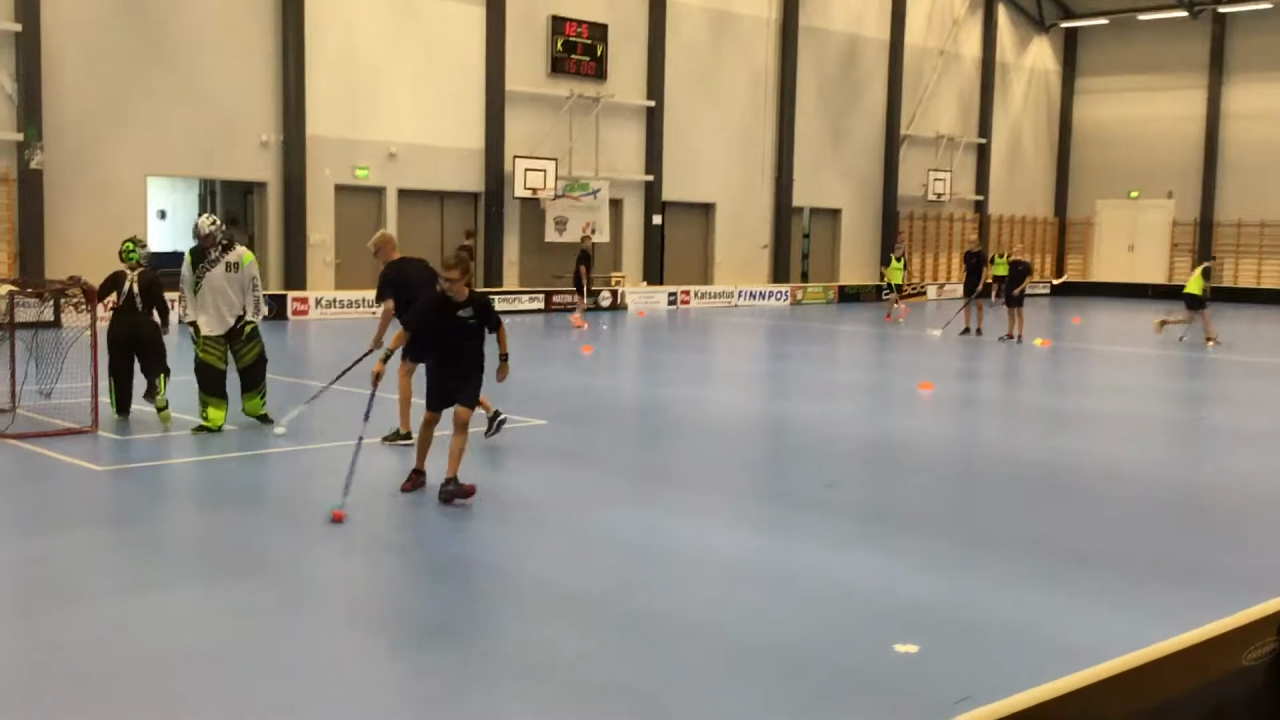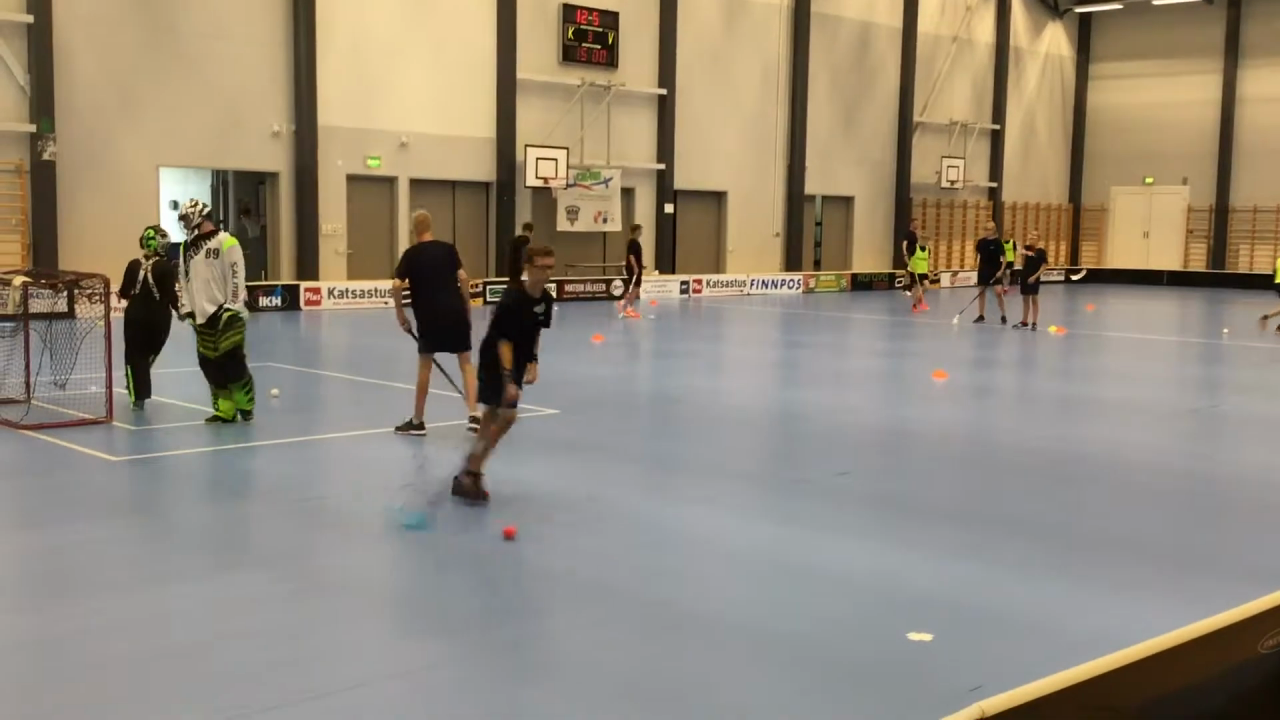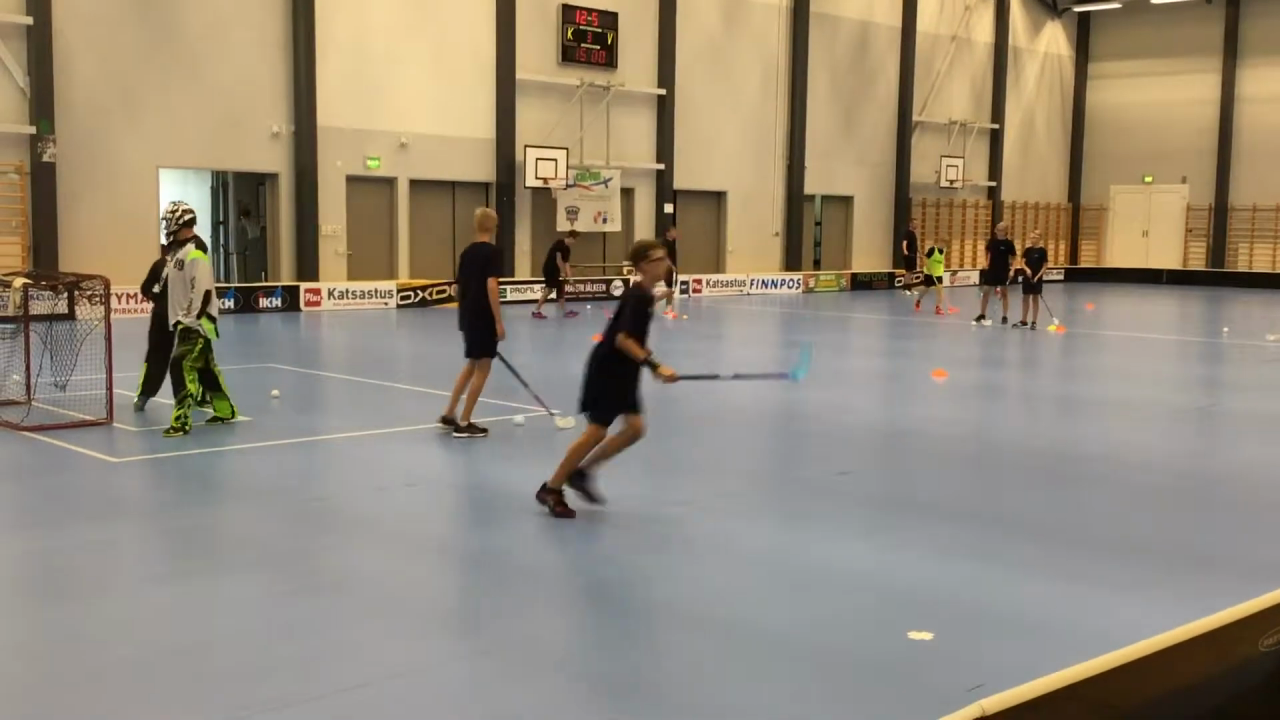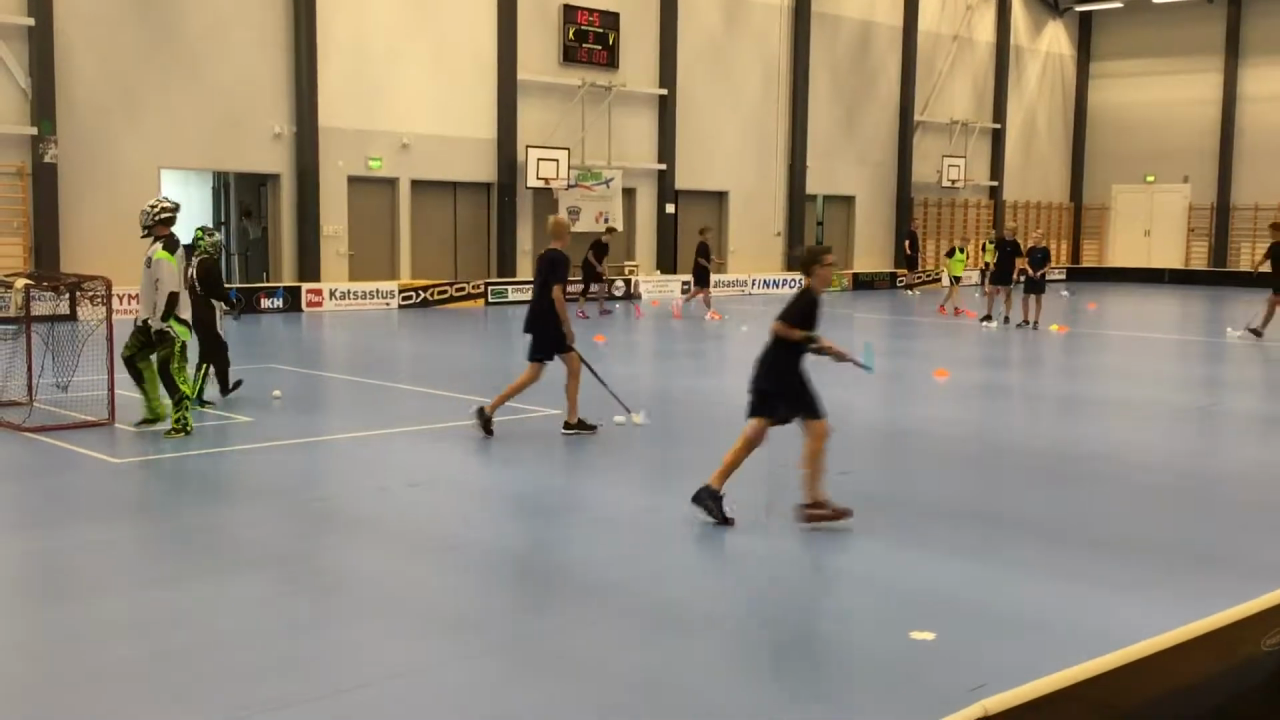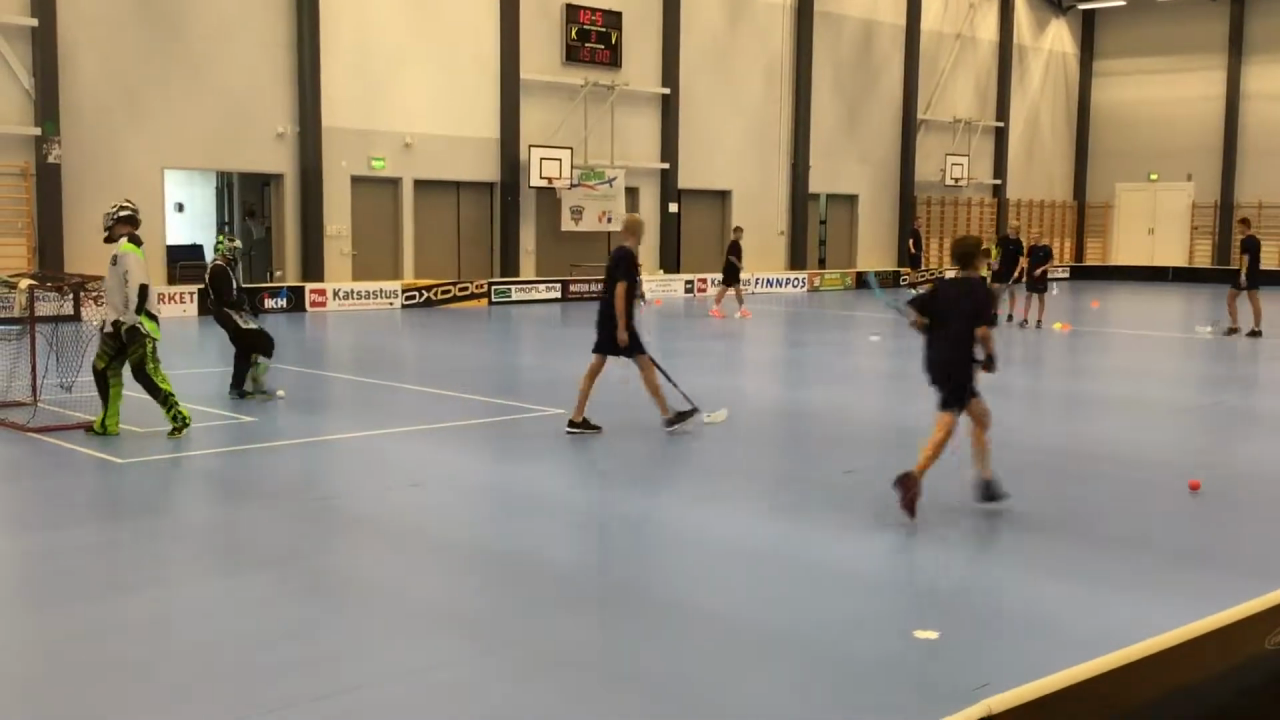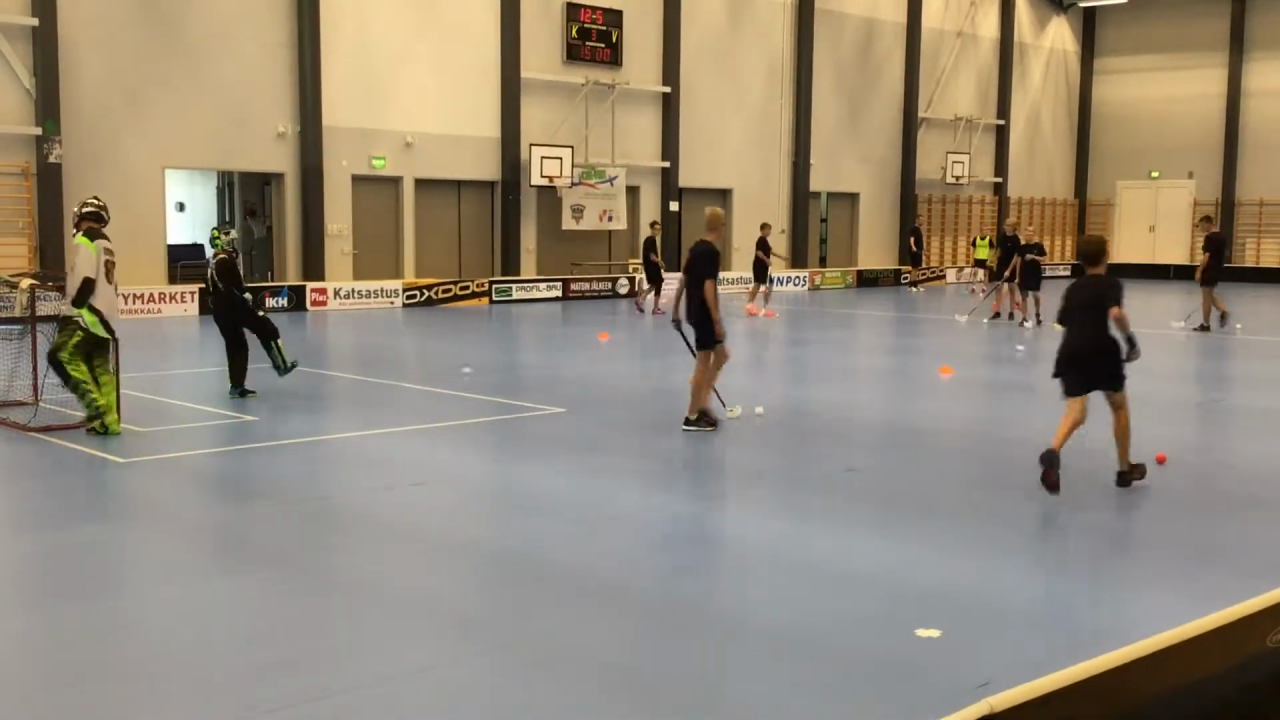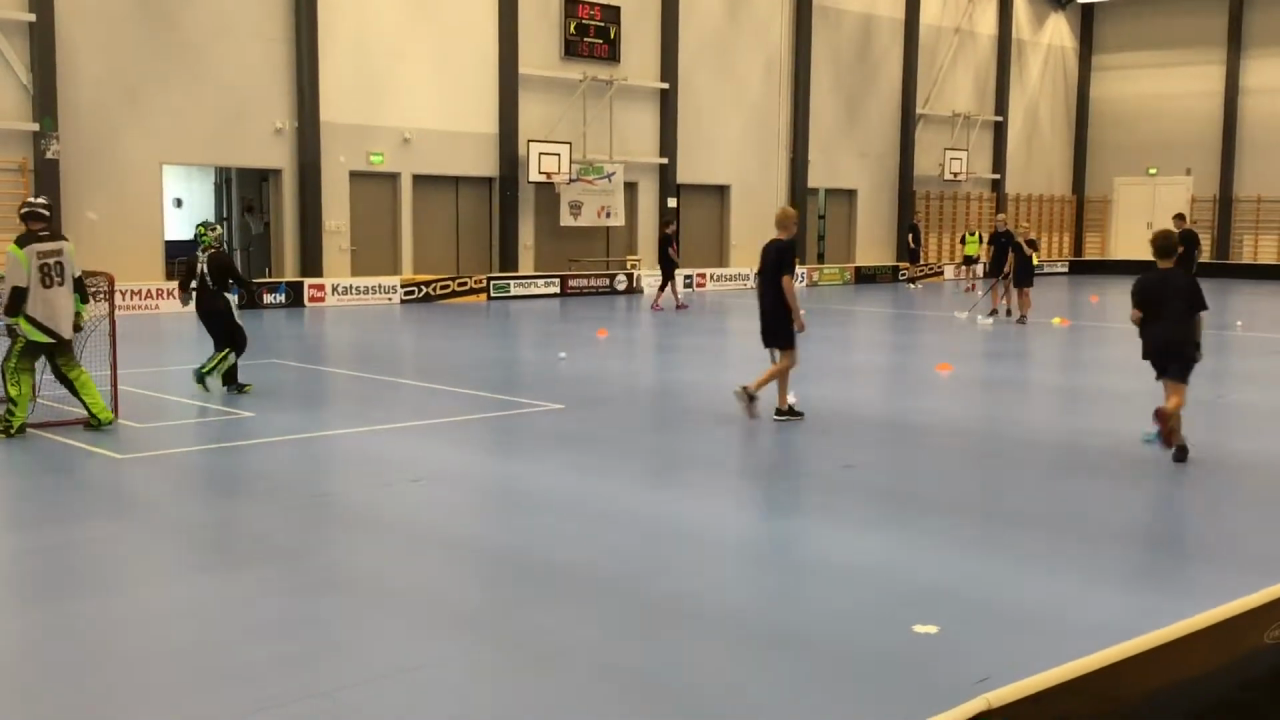
dt=0.4s
person 1, frame 1
left shoulder: (480, 303)
right shoulder: (431, 303)
left elbow: (499, 329)
right elbow: (406, 331)
left wrist: (503, 361)
right wrist: (383, 360)
left hip: (470, 370)
right hip: (440, 367)
left knee: (461, 418)
right knee: (431, 418)
left ankle: (450, 483)
right ankle: (418, 471)
person 1, frame 2
left shoulder: (546, 299)
right shoulder: (512, 299)
right elbow: (503, 342)
left wrist: (532, 361)
right wrist: (508, 380)
left hip: (518, 364)
right hip: (496, 362)
left knee: (493, 419)
right knee: (505, 416)
left ankle: (470, 475)
right ankle: (469, 473)
person 1, frame 3
left shoulder: (645, 295)
right shoulder: (636, 298)
right elbow: (622, 339)
left wrist: (654, 364)
right wrist: (655, 365)
left hip: (624, 370)
right hip: (607, 369)
left knee: (636, 428)
right knee: (596, 432)
left ankle: (582, 472)
right ankle: (551, 489)
person 1, frame 4
left shoulder: (808, 298)
right shoulder: (807, 298)
right elbow: (779, 327)
left wrist: (823, 349)
right wrist: (814, 341)
left hip: (773, 370)
right hip: (782, 372)
left knee: (754, 435)
right knee: (818, 430)
left ankle: (712, 491)
right ankle: (813, 503)
person 1, frame 5
left shoulder: (941, 287)
right shoulder: (982, 291)
left elbow: (916, 316)
right elbow: (981, 332)
right wrist: (989, 356)
left hip: (938, 360)
right hip: (957, 363)
left knee: (981, 415)
right knee: (945, 426)
left ankle: (987, 481)
right ankle: (912, 478)
person 1, frame 6
left shoulder: (1073, 289)
right shoulder: (1109, 285)
right elbow: (1115, 313)
right wrist: (1130, 340)
left hip: (1071, 351)
right hip: (1099, 350)
left knee: (1076, 414)
right knee: (1119, 406)
left ankle: (1053, 453)
right ankle: (1125, 469)
person 1, frame 7
left shoulder: (1144, 282)
right shoulder: (1188, 280)
left elbow: (1136, 316)
right elbow: (1197, 317)
right wrist: (1197, 345)
left hip: (1155, 343)
right hip: (1182, 342)
left knee: (1170, 391)
right knee: (1177, 397)
left ankle: (1179, 444)
right ankle: (1166, 413)
person 2, frame 1
left shoulder: (242, 255)
right shoulder: (192, 257)
left elbow: (254, 289)
right elbow: (186, 290)
left wrist: (251, 319)
right wrist: (191, 320)
left hip: (239, 321)
right hip: (208, 325)
left knee: (253, 365)
right knee: (208, 371)
left ankle: (255, 408)
right ankle: (212, 420)
person 2, frame 2
left shoulder: (226, 242)
right shoulder: (187, 247)
left elbow: (237, 276)
right elbow: (184, 280)
left wrist: (232, 308)
right wrist: (187, 309)
left hip: (226, 311)
right hip: (202, 314)
left knee: (230, 356)
right knee: (211, 362)
left ankle: (245, 403)
right ankle: (225, 409)
person 2, frame 3
left shoulder: (195, 252)
right shoulder: (178, 248)
left elbow: (203, 291)
left wrist: (189, 320)
right wrist: (178, 319)
left hip: (195, 322)
right hip: (183, 320)
left knee: (182, 367)
right knee: (203, 366)
left ankle: (181, 421)
right ankle: (225, 410)
person 2, frame 4
left shoulder: (164, 252)
right shoulder: (161, 243)
left elbow: (169, 292)
left wrist: (160, 323)
left hip: (169, 321)
right hip: (154, 317)
left knee: (171, 370)
right knee: (132, 356)
left ankle: (182, 422)
right ankle: (155, 408)
person 2, frame 5
left shoulder: (127, 245)
right shoulder: (125, 245)
left elbow: (139, 287)
left wrist: (131, 320)
right wrist: (115, 320)
left hip: (134, 323)
right hip: (118, 322)
left knee: (145, 371)
right knee: (104, 368)
left ankle: (179, 417)
right ankle: (107, 423)
person 2, frame 6
left shoulder: (85, 239)
right shoulder: (105, 242)
left elbow: (85, 280)
left wrist: (71, 310)
left hip: (87, 315)
right hip: (104, 315)
left knee: (61, 356)
right knee: (99, 368)
left ankle: (94, 403)
right ankle: (107, 421)
person 2, frame 7
left shoulder: (20, 246)
right shoulder: (62, 242)
right elbow: (77, 280)
right wrist: (79, 310)
left hip: (35, 322)
right hip: (63, 320)
right knee: (69, 368)
right ankle: (101, 415)
person 3, frame 1
left shoulder: (389, 274)
right shoulder: (420, 264)
left elbow: (389, 308)
left wrist: (378, 337)
left knee: (405, 372)
left ankle: (404, 431)
person 3, frame 2
left shoulder: (411, 254)
right shoulder: (449, 249)
left elbow: (397, 286)
right elbow: (463, 278)
left wrist: (400, 313)
right wrist: (467, 309)
left hip: (428, 317)
right hip: (455, 313)
left knee: (425, 365)
right knee: (466, 363)
left ankle: (417, 421)
right ankle: (473, 415)
person 3, frame 3
left shoulder: (466, 253)
right shoulder: (493, 252)
left elbow: (459, 288)
right elbow: (491, 286)
right wrist: (499, 322)
left hip: (468, 318)
right hip: (484, 319)
left knee: (472, 366)
right knee: (482, 369)
left ankle: (449, 414)
right ankle: (464, 423)
person 3, frame 4
left shoulder: (543, 257)
right shoulder: (560, 259)
right elbow: (557, 294)
right wrist: (567, 326)
left hip: (542, 321)
right hip: (546, 324)
left knee: (574, 364)
right knee: (532, 374)
left ankle: (572, 421)
right ankle: (488, 411)
person 3, frame 5
left shoulder: (617, 253)
right shoulder: (628, 256)
right elbow: (620, 291)
right wrist: (622, 327)
left hip: (607, 319)
right hip: (617, 321)
left knee: (596, 367)
right knee: (646, 367)
left ankle: (577, 419)
right ankle: (668, 416)
person 3, frame 6
left shoulder: (696, 248)
right shoulder: (711, 252)
left elbow: (683, 281)
right elbow: (709, 288)
left wrist: (675, 310)
right wrist: (718, 322)
left hip: (695, 312)
right hip: (704, 315)
left knee: (722, 356)
right knee: (703, 364)
left ankle: (701, 406)
right ankle: (692, 417)
person 3, frame 7
left shoulder: (767, 248)
right shoulder: (788, 248)
left elbow: (760, 281)
right elbow: (786, 283)
right wrist: (798, 315)
left hip: (767, 312)
right hip: (780, 313)
left knee: (782, 358)
right knee: (788, 361)
left ankle: (783, 407)
right ankle: (750, 390)
person 4, frame 1
left shoulder: (117, 276)
right shoulder: (151, 277)
left elbow: (97, 296)
right elbow: (161, 305)
right wrist: (164, 324)
left hip: (120, 327)
right hip: (144, 327)
left knee: (119, 369)
right knee: (157, 368)
left ankle: (121, 410)
right ankle: (158, 397)
person 4, frame 2
left shoulder: (133, 265)
right shoulder: (165, 267)
left elbow: (124, 294)
right elbow: (170, 295)
right wrist: (178, 310)
left hip: (136, 315)
right hip: (158, 315)
left knee: (134, 357)
right knee: (150, 352)
left ankle: (138, 397)
right ankle: (141, 392)
person 4, frame 3
left shoulder: (160, 264)
left elbow: (145, 290)
left hip: (161, 313)
left knee: (156, 356)
left ankle: (142, 396)
right ankle: (200, 398)
person 4, frame 4
left shoulder: (192, 263)
right shoulder: (211, 263)
left elbow: (186, 290)
right elbow: (219, 291)
right wrist: (232, 305)
left hip: (196, 310)
right hip: (208, 312)
left knee: (219, 349)
right knee: (210, 353)
left ankle: (225, 386)
right ankle: (196, 395)
person 4, frame 5
left shoulder: (219, 268)
right shoulder: (220, 270)
right elbow: (225, 299)
left wrist: (242, 302)
right wrist: (242, 306)
left hip: (228, 313)
right hip: (229, 314)
left knee: (246, 348)
right knee: (264, 342)
left ankle: (236, 388)
right ankle: (258, 385)
person 4, frame 6
left shoulder: (213, 263)
right shoulder: (227, 262)
right elbow: (231, 291)
right wrist: (247, 299)
left hip: (220, 311)
right hip: (235, 307)
left knee: (235, 346)
right knee: (267, 330)
left ankle: (237, 387)
right ankle: (282, 366)
person 4, frame 7
left shoulder: (194, 259)
right shoulder: (221, 257)
left elbow: (183, 286)
right elbow: (238, 280)
left wrist: (197, 288)
right wrist: (248, 287)
left hip: (203, 306)
right hip: (220, 305)
left knee: (223, 343)
right knee: (237, 342)
left ankle: (232, 383)
right ankle: (204, 372)
